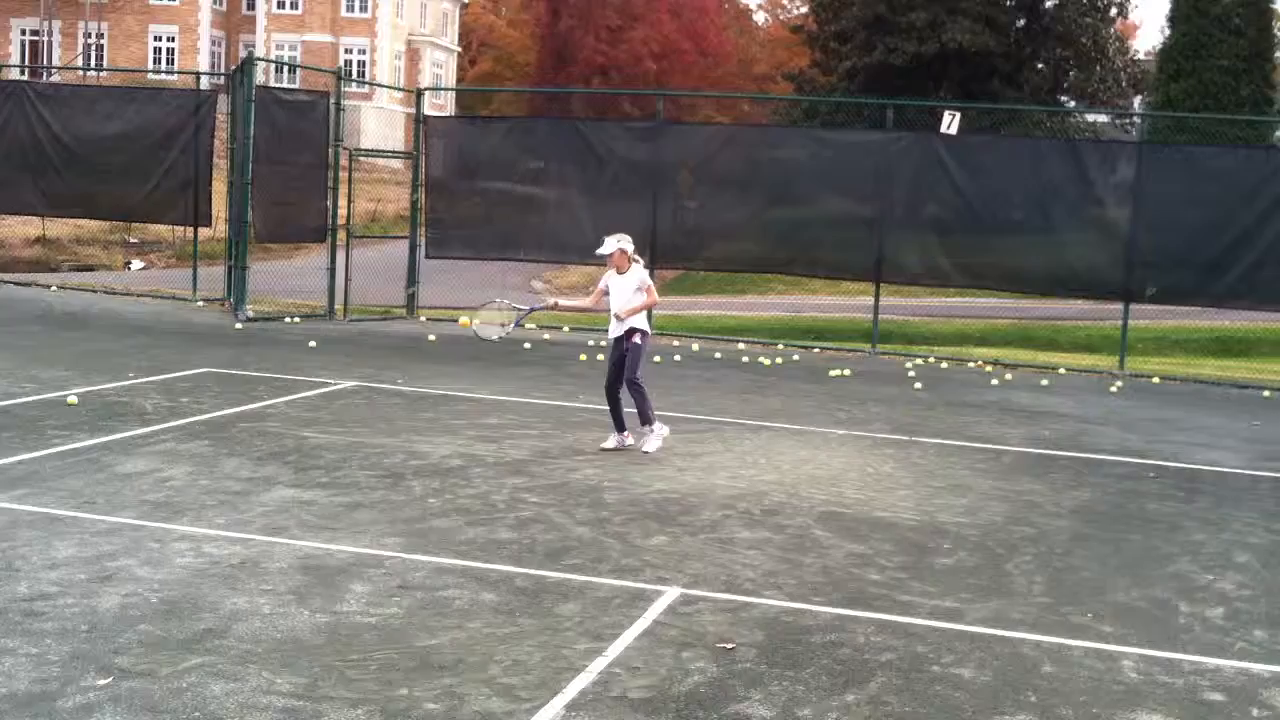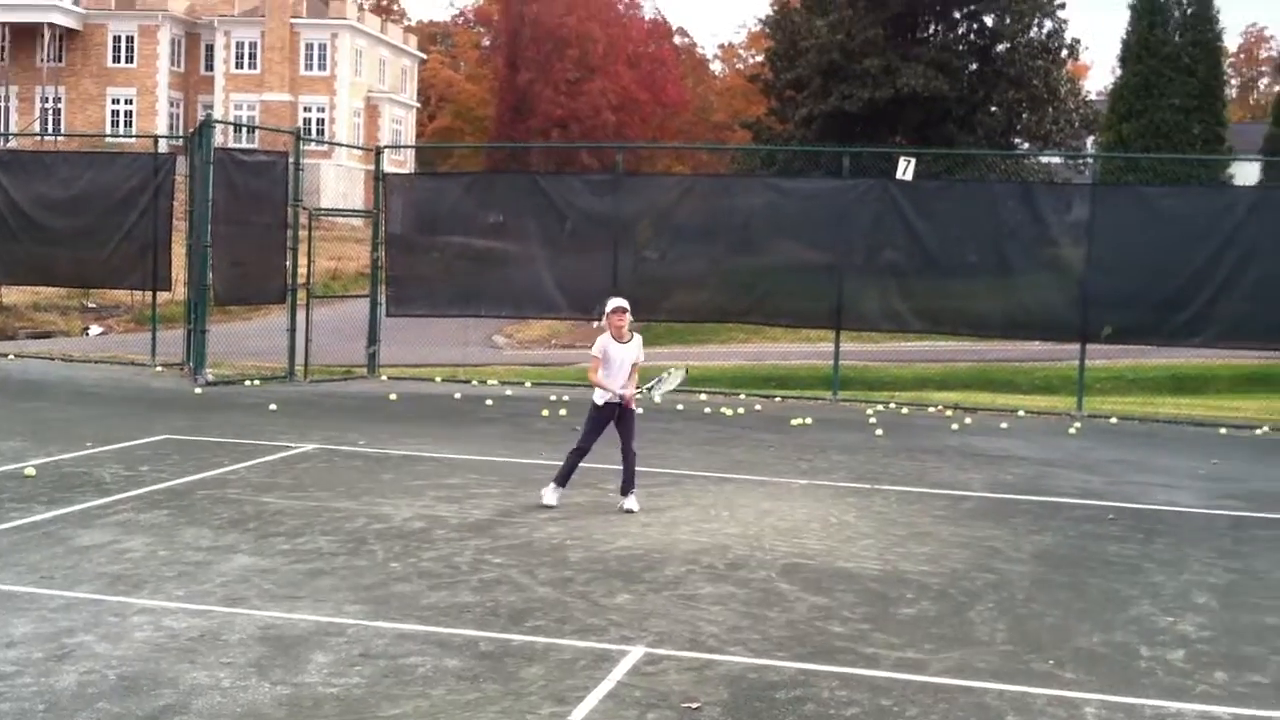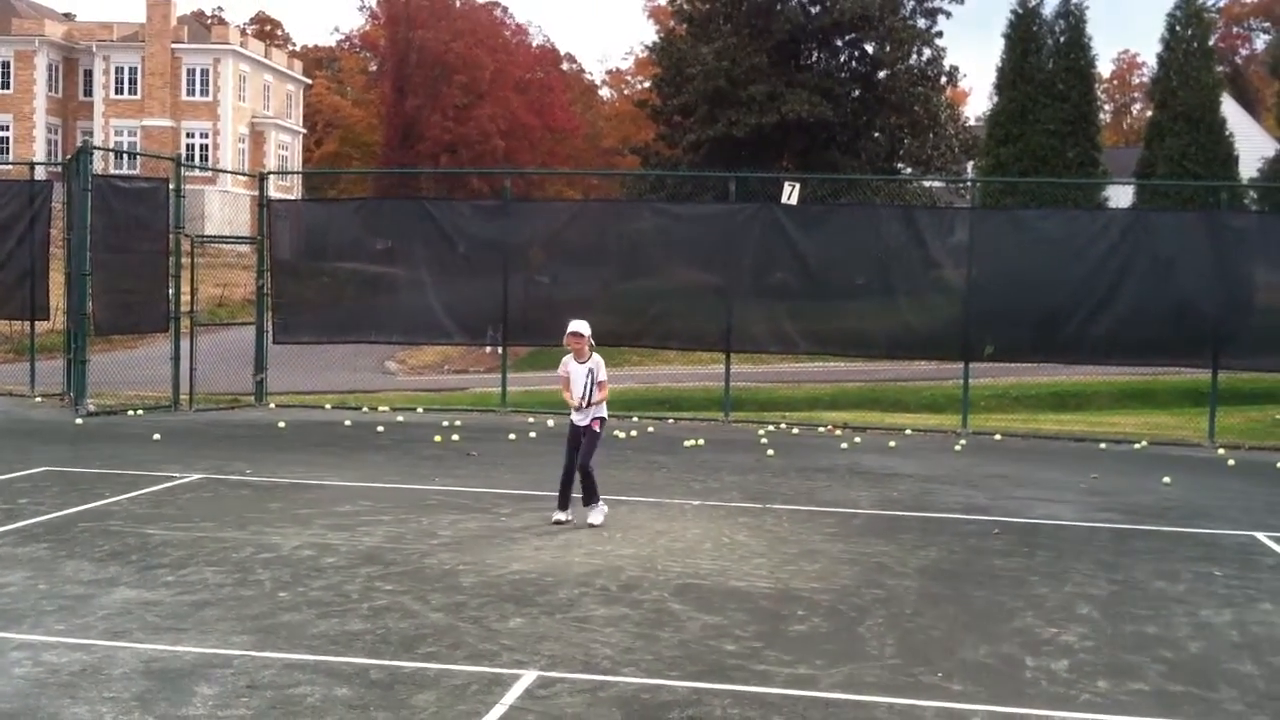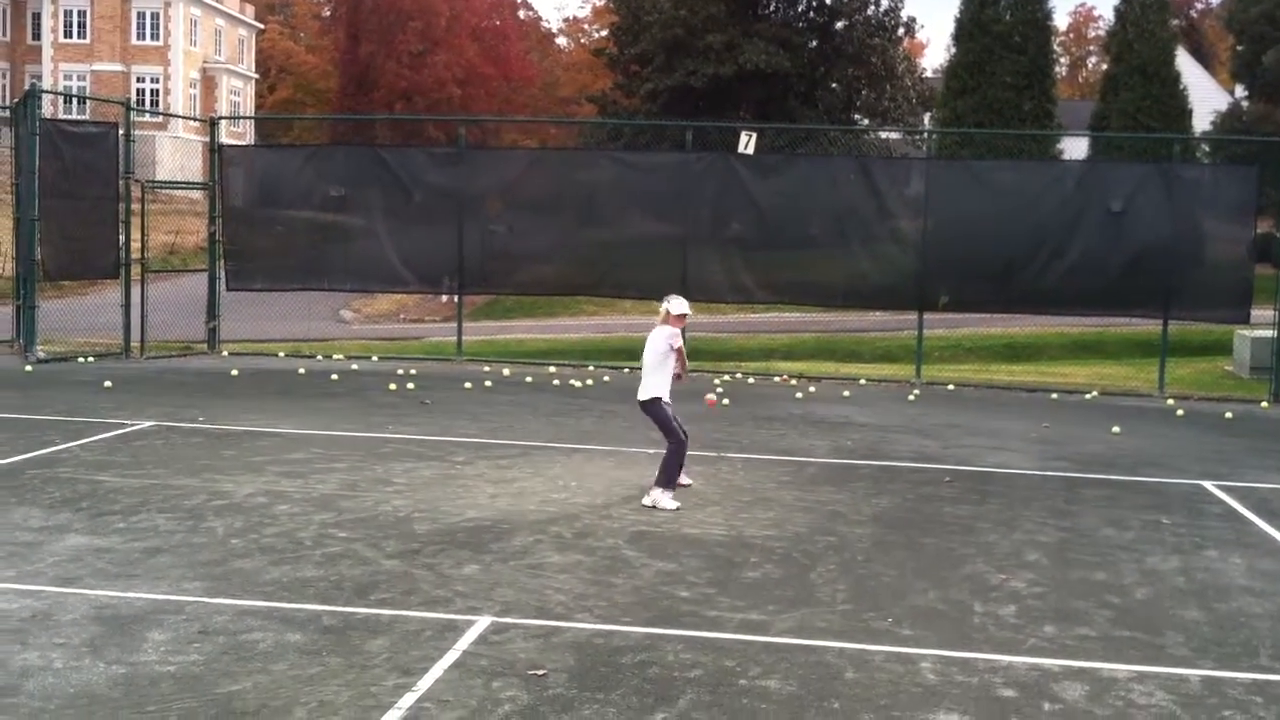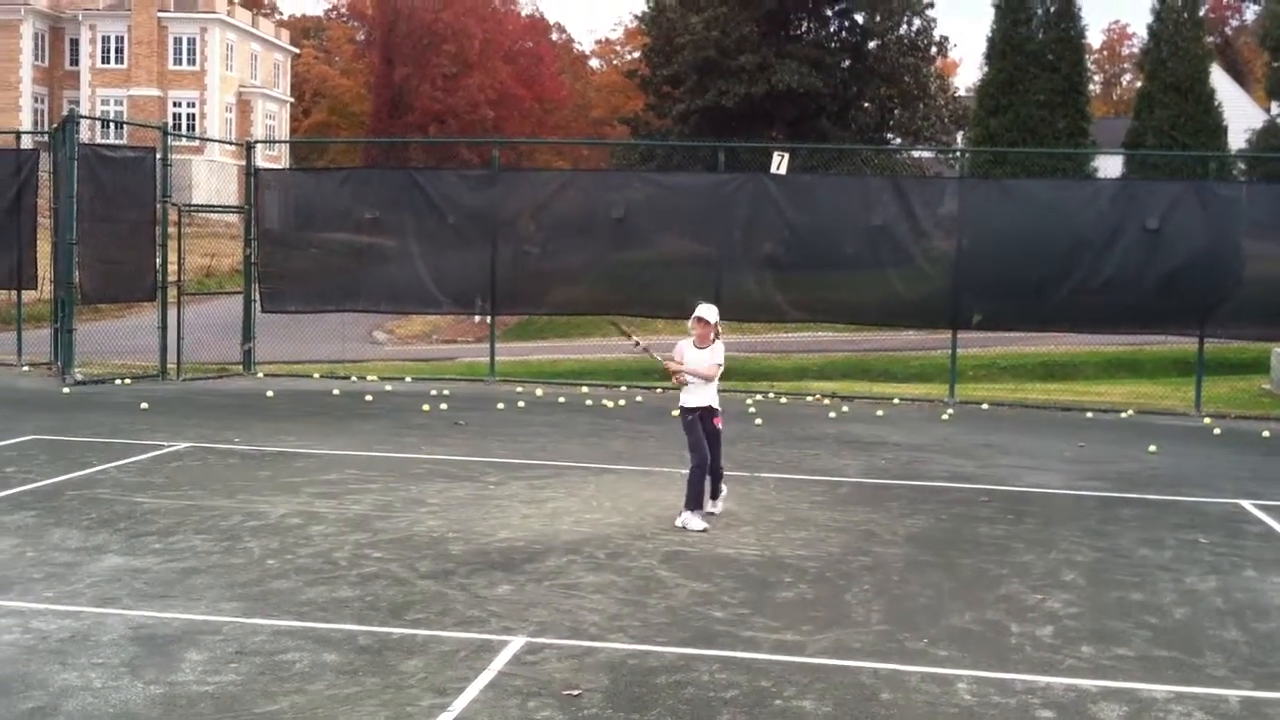
dt=1s
person 1, frame 1
left shoulder: (638, 272)
right shoulder: (609, 276)
left elbow: (654, 300)
right elbow: (591, 303)
left wrist: (629, 311)
right wrist: (562, 303)
left hip: (637, 332)
right hip: (617, 334)
left knee: (632, 378)
right knee: (612, 387)
left ankle: (653, 427)
right ankle: (623, 434)
person 1, frame 2
left shoulder: (637, 340)
right shoulder: (603, 341)
left elbow: (634, 372)
right elbow: (593, 376)
left wrist: (630, 393)
right wrist: (616, 392)
left hip: (624, 401)
right hip: (602, 401)
left knee: (628, 449)
right knee: (582, 447)
left ankle: (628, 494)
right ankle: (555, 487)
person 1, frame 3
left shoulder: (596, 360)
right shoulder: (566, 362)
left elbow: (604, 391)
right elbow: (565, 391)
left wrist: (591, 401)
right wrist: (573, 402)
left hip: (596, 418)
right hip: (576, 419)
left knee: (584, 464)
right knee: (568, 466)
left ankle: (594, 505)
right ankle: (563, 509)
person 1, frame 4
left shoulder: (669, 332)
right shoulder: (670, 334)
right elbow: (682, 363)
left wrist: (675, 371)
right wrist: (681, 371)
left hip: (661, 396)
right hip: (652, 397)
left knee: (680, 437)
right knee: (678, 441)
left ankle: (672, 475)
right ankle: (657, 492)
person 1, frame 5
left shoulder: (717, 346)
right shoulder: (683, 346)
left elbow: (711, 374)
left wrist: (682, 368)
right wrist: (679, 377)
left hip: (710, 409)
right hip: (688, 409)
left knee: (714, 462)
right knee: (701, 460)
left ankle: (716, 494)
right ankle: (691, 513)
